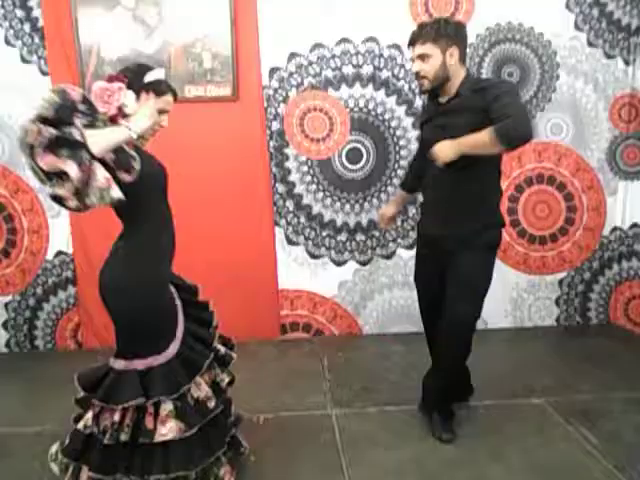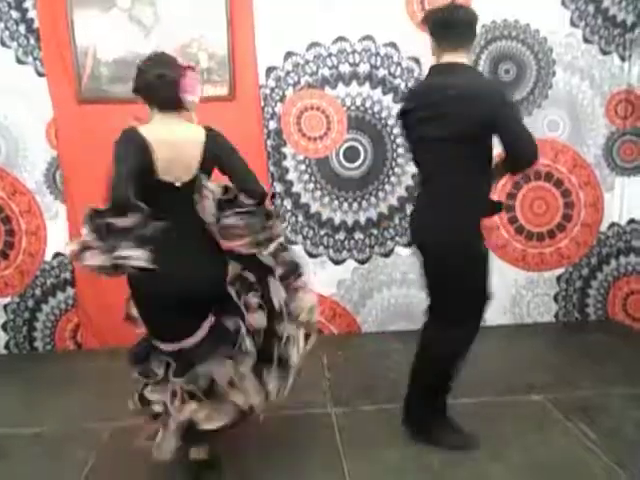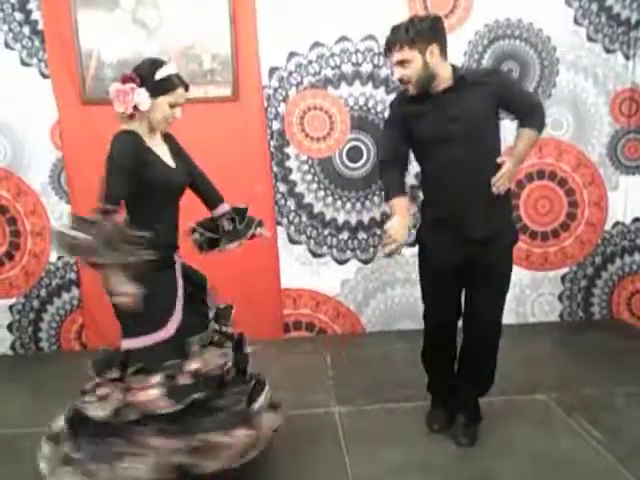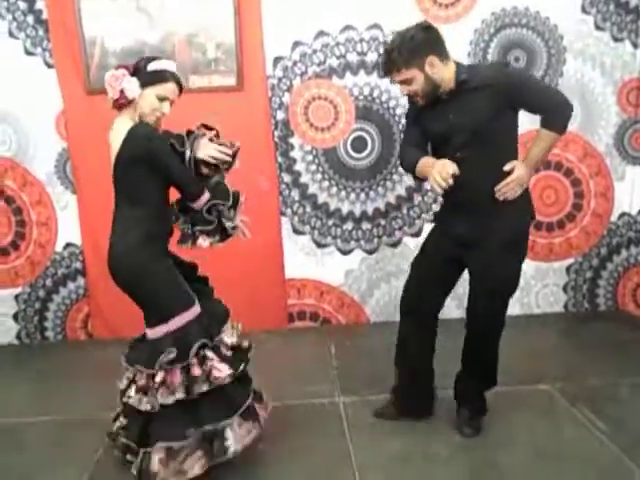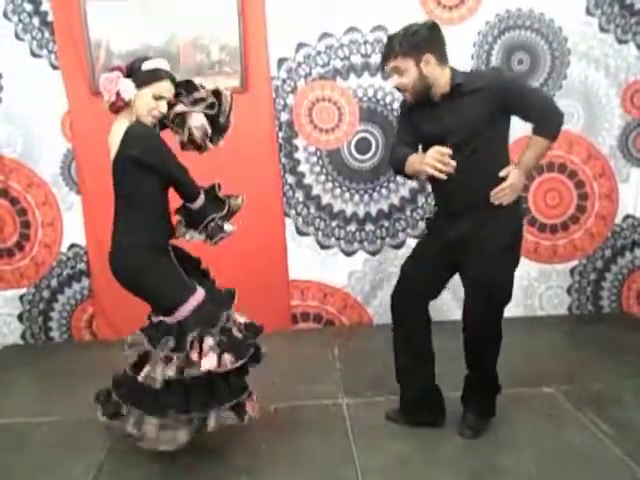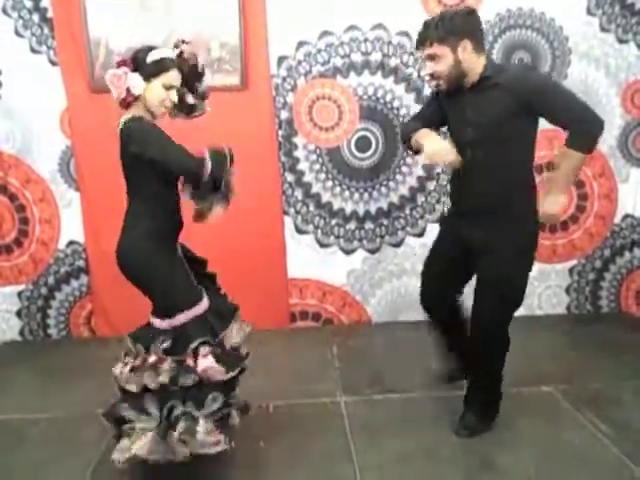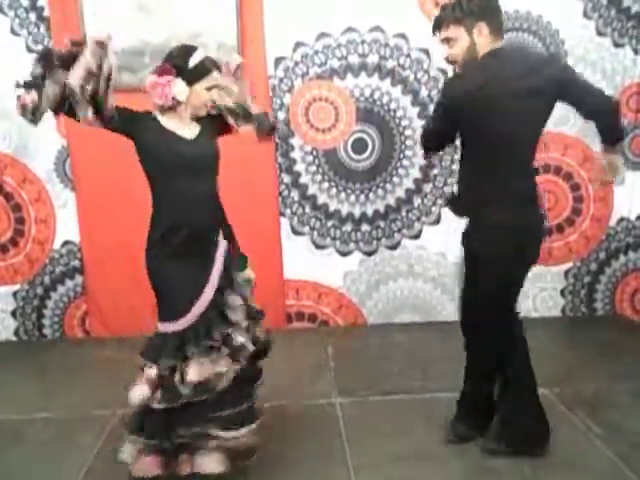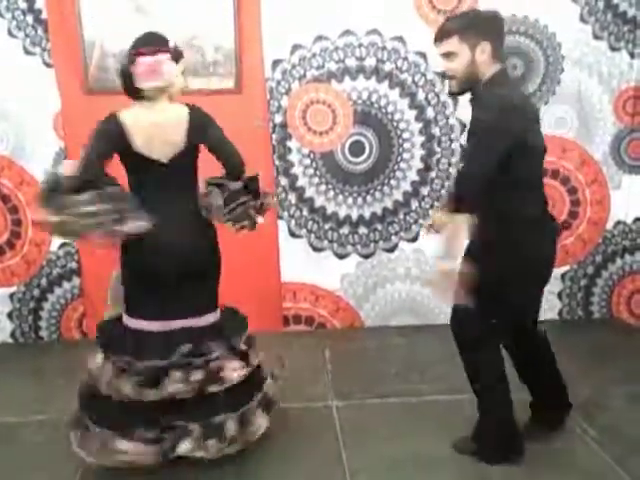
dt=0.7s
person 1, frame 1
left shoulder: (491, 94)
right shoulder: (431, 107)
left elbow: (519, 130)
left wrist: (457, 147)
right wrist: (396, 203)
left hip: (475, 239)
right hip: (431, 235)
left knee: (457, 322)
right knee: (434, 320)
left ankle: (436, 400)
right ankle: (454, 386)
person 1, frame 2
left shoulder: (415, 97)
right shoulder: (485, 94)
right elbow: (524, 156)
right wrist: (497, 168)
left hip: (435, 224)
right hip: (453, 228)
left knee: (450, 315)
right knee: (457, 320)
left ankle: (424, 405)
right ankle: (425, 414)
person 1, frame 3
left shoulder: (487, 83)
right shoulder: (404, 107)
left elbow: (534, 112)
right elbow: (391, 163)
left wrist: (514, 161)
right wrist: (398, 211)
left hip: (493, 230)
right hip: (441, 234)
left knee: (483, 325)
right knee: (439, 322)
left ankle: (467, 407)
right ankle: (442, 399)
person 1, frame 4
left shoulder: (497, 81)
right shoulder: (421, 106)
left elbow: (558, 108)
right elbow: (410, 153)
left wrist: (529, 166)
right wrist: (431, 166)
left hip: (502, 222)
right hip: (452, 219)
left knee: (484, 317)
right knee: (417, 301)
left ankle: (471, 401)
right ankle: (412, 397)
person 1, frame 5
left shoulder: (490, 86)
right shoulder: (413, 107)
left elbow: (549, 115)
right elbow: (399, 154)
left wrist: (522, 171)
right wrist: (422, 161)
left hip: (493, 225)
right hip: (445, 224)
left knee: (481, 320)
right knee: (406, 299)
left ankle: (479, 405)
right ankle: (421, 403)
person 1, frame 6
left shoulder: (522, 84)
right shoulder: (448, 93)
left elbow: (588, 125)
right elbow: (413, 126)
left wrist: (558, 189)
right wrist: (428, 140)
left hip: (508, 228)
right hip: (460, 223)
left knee: (490, 321)
right knee: (434, 297)
left ankle: (481, 405)
right ankle: (466, 358)
person 1, frame 7
left shoulder: (459, 88)
right shoulder: (546, 70)
left elbow: (431, 143)
right elbow: (606, 109)
right wrist: (611, 152)
left hip: (491, 228)
right hip: (518, 222)
left knee: (488, 322)
right knee: (481, 318)
left ankle: (523, 430)
right ankle: (475, 412)
person 1, frame 8
left shoulder: (500, 105)
right shoulder: (495, 100)
left elbow: (474, 179)
right wrist: (450, 210)
left hip: (518, 246)
right hip: (496, 241)
right knee: (470, 328)
person 2, frame 1
left shoulder: (117, 143)
right shoulder: (116, 143)
right elbow: (49, 141)
right wrist: (127, 132)
left hip: (146, 273)
right hip: (137, 280)
left knee: (181, 352)
right knee: (150, 367)
person 2, frame 2
left shoulder: (133, 140)
right shoulder: (208, 138)
left elbow: (120, 202)
right elbow: (253, 191)
left wrist: (112, 246)
left hip: (152, 272)
right hip: (203, 265)
left knee: (174, 353)
left ankle: (194, 440)
person 2, frame 3
left shoulder: (165, 142)
right shoulder: (127, 144)
left elbow: (202, 185)
right elbow: (109, 206)
left wrist: (239, 222)
right wrist: (118, 270)
left hip: (160, 261)
right hip: (136, 265)
left knee: (195, 337)
right knee: (154, 353)
person 2, frame 4
left shoulder: (126, 131)
right shoulder: (143, 137)
left elbow: (170, 148)
right elbow: (188, 188)
left wrist: (196, 147)
right wrist: (226, 218)
left hip: (134, 252)
right hip: (141, 256)
left knee: (170, 334)
right knee: (188, 336)
left ankle: (148, 433)
right ankle: (182, 445)
person 2, frame 5
left shoulder: (125, 131)
right shoulder: (141, 136)
left elbow: (180, 109)
right elbow: (184, 184)
left wrist: (192, 114)
right wrist: (210, 213)
left hip: (137, 249)
right hip: (142, 255)
left knee: (177, 323)
right knee: (199, 317)
person 2, frame 6
left shoulder: (139, 125)
right shoulder: (139, 130)
left elbow: (187, 100)
right elbow: (190, 167)
left wrist: (187, 63)
right wrist: (216, 163)
left hip: (151, 244)
right hip: (147, 249)
left knee: (179, 322)
right knee: (194, 326)
right ankle: (179, 423)
person 2, frame 7
left shoulder: (210, 124)
right shoulder: (142, 124)
left elbow: (260, 124)
right elbow: (73, 103)
left wrist: (233, 96)
right wrist: (87, 61)
left hip: (216, 244)
right hip: (168, 251)
left knee: (220, 333)
right knee: (185, 336)
right ankle: (187, 431)
person 2, frame 8
left shoulder: (116, 125)
right shoulder: (193, 117)
left elbow: (82, 181)
right elbow: (236, 168)
left hip: (147, 247)
right hip: (198, 242)
left knee: (141, 337)
right knee: (206, 327)
left ankle: (127, 434)
right ankle: (227, 422)
